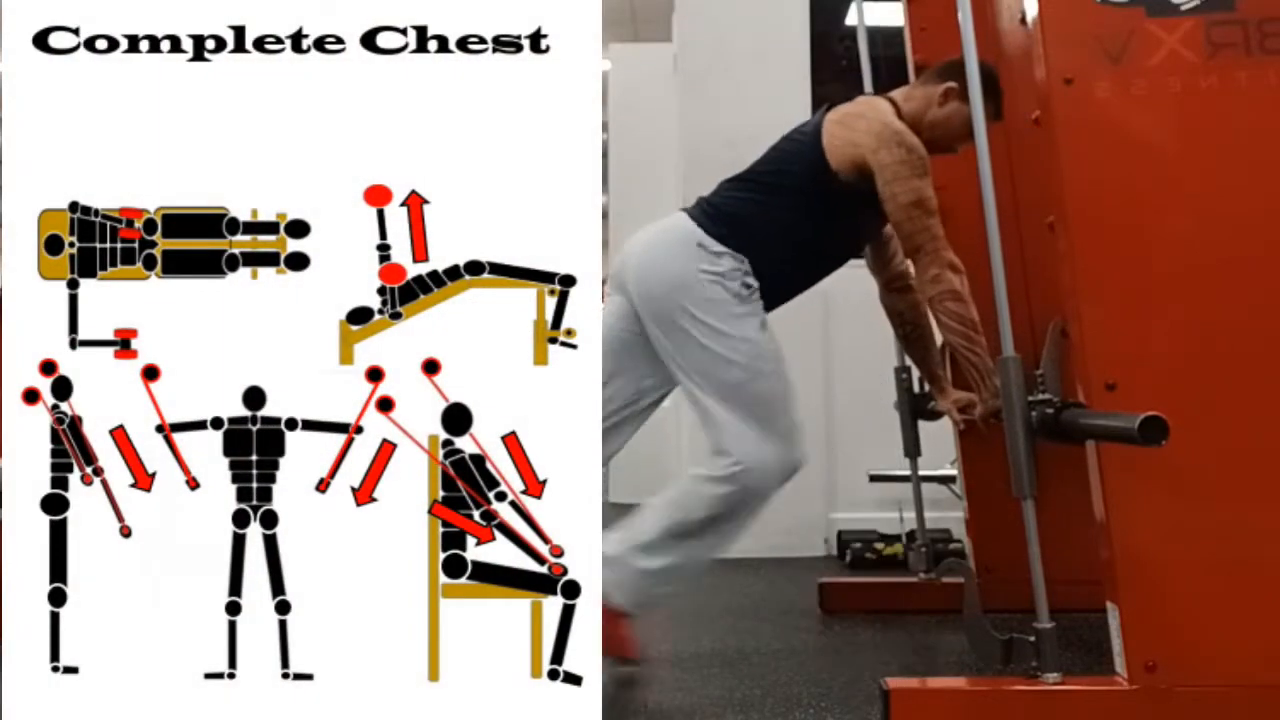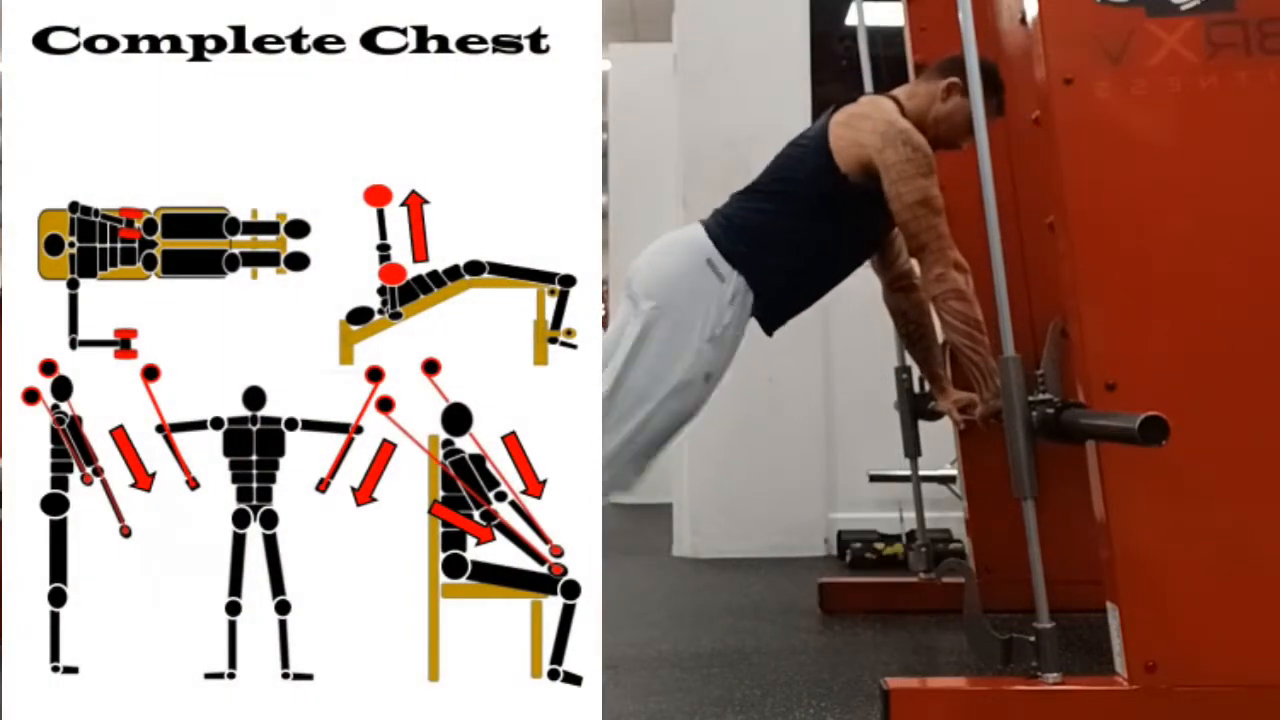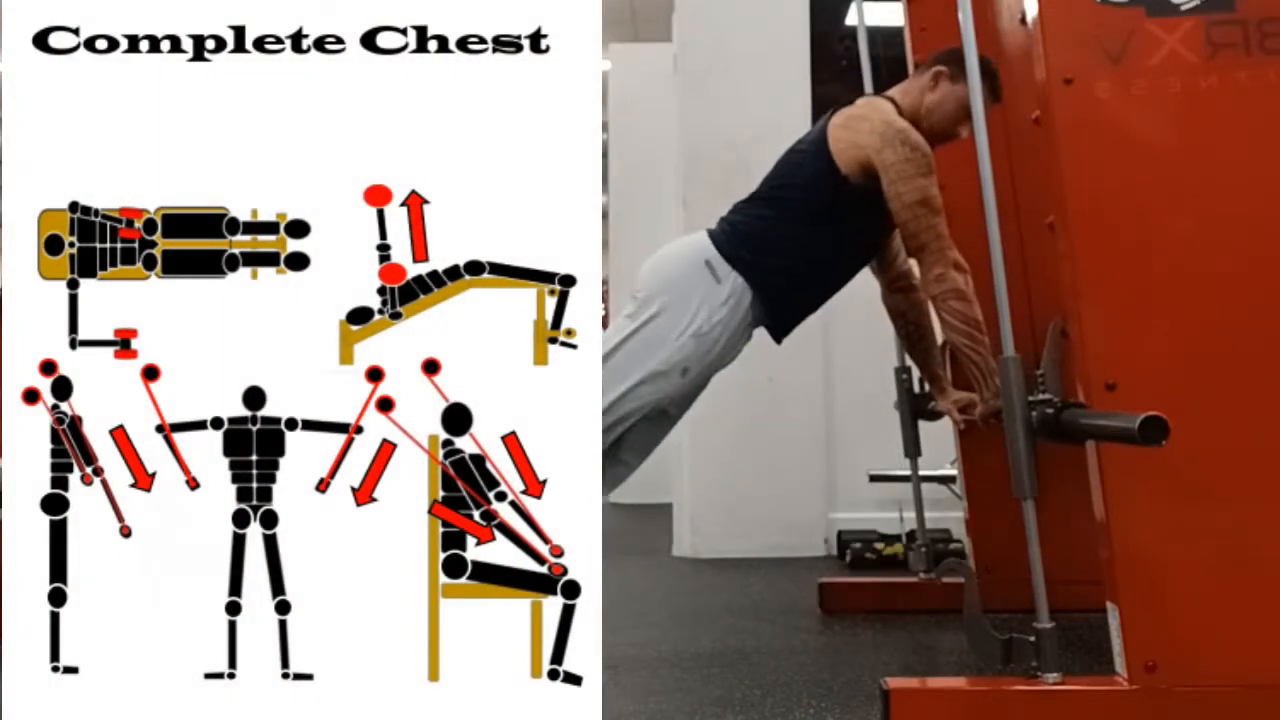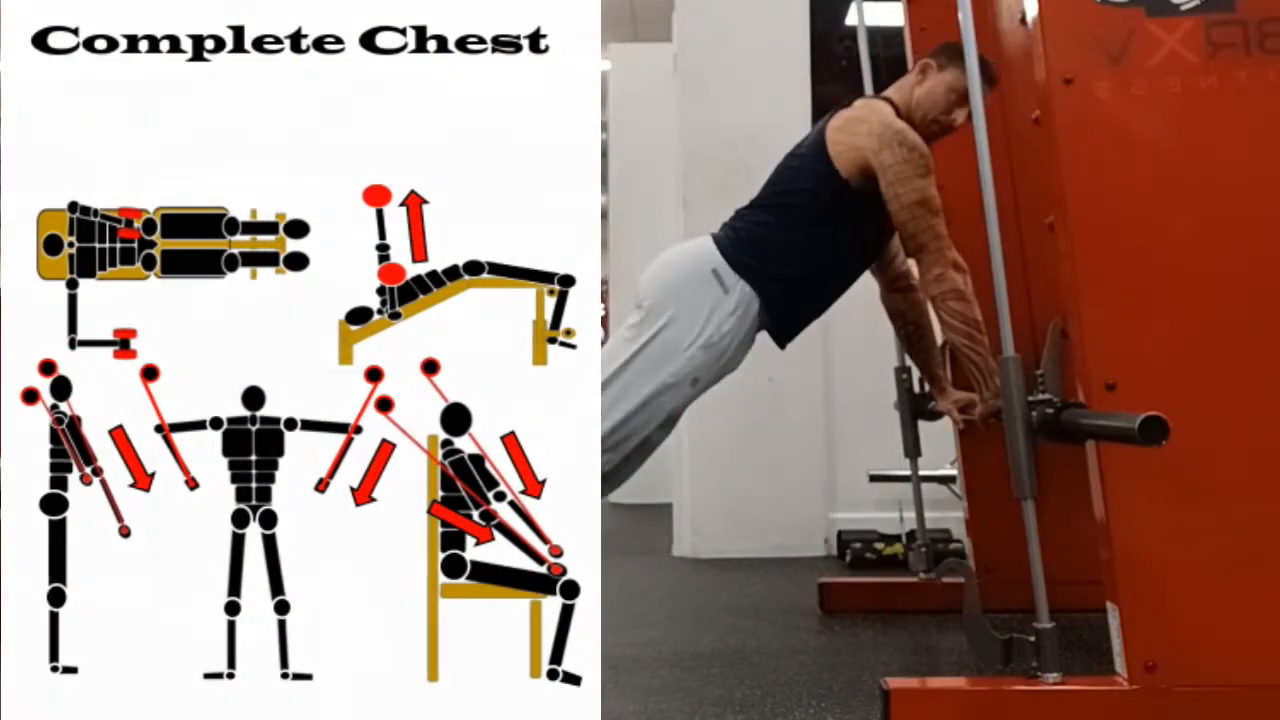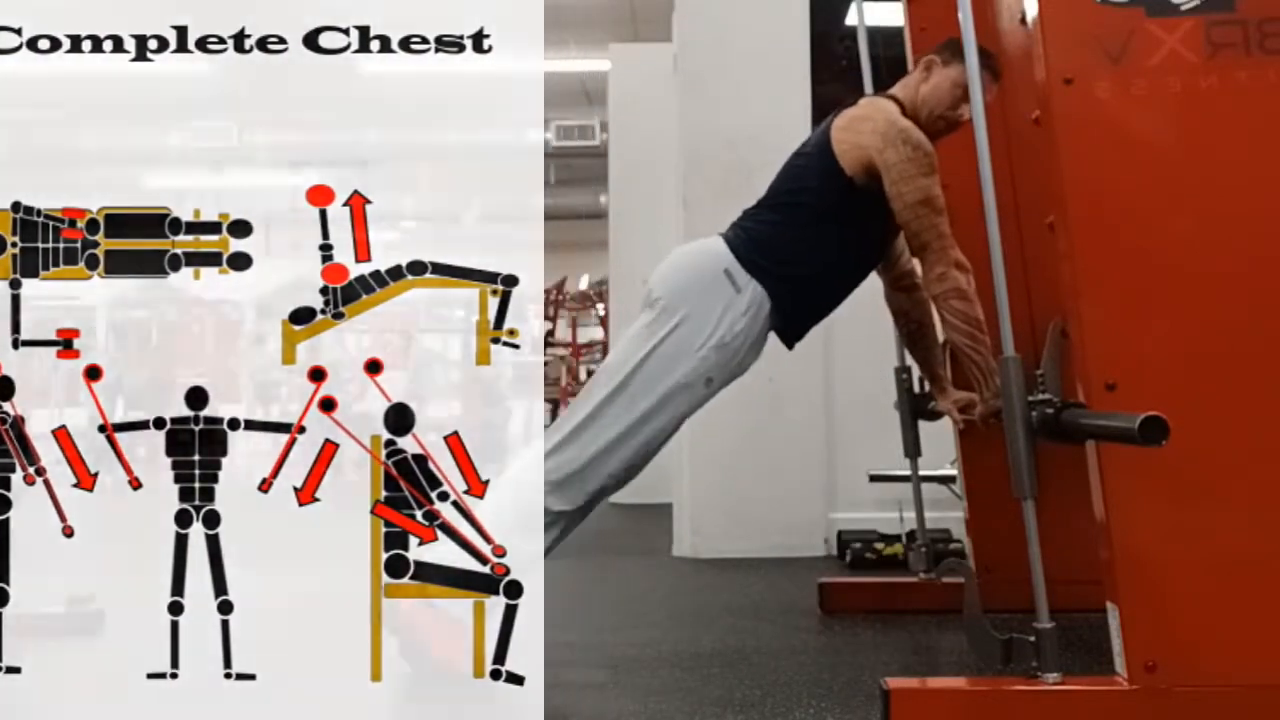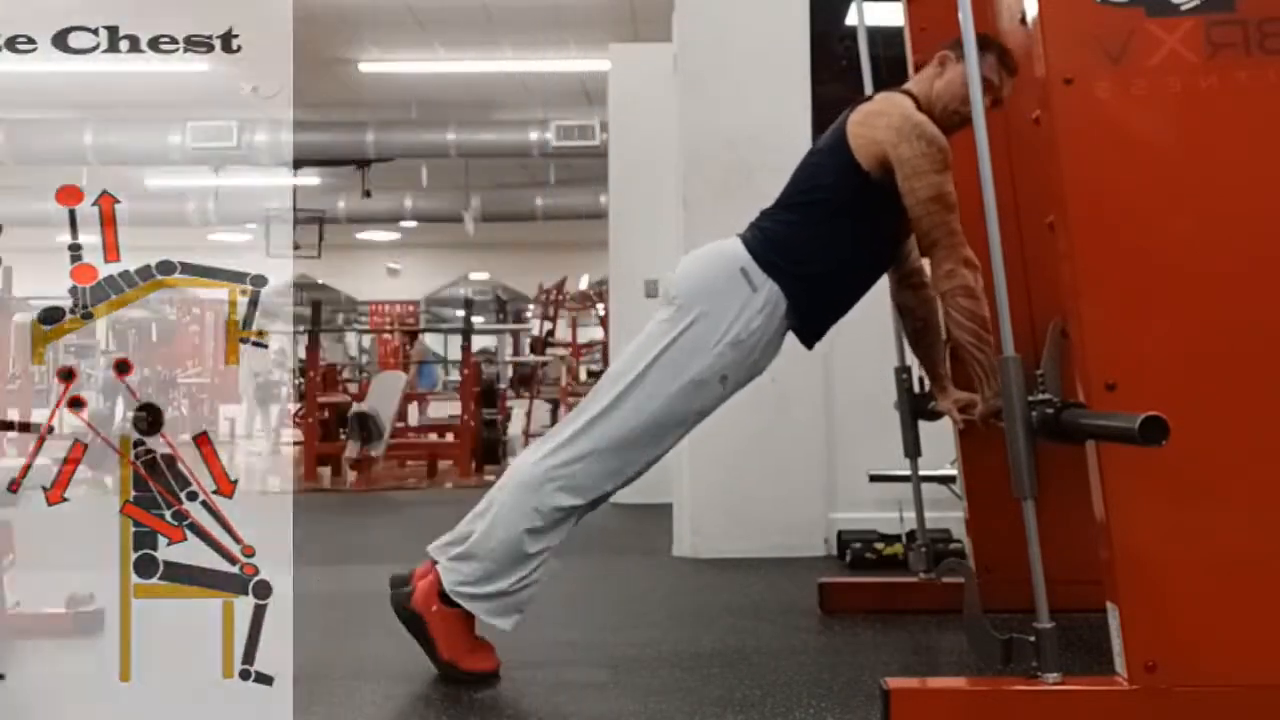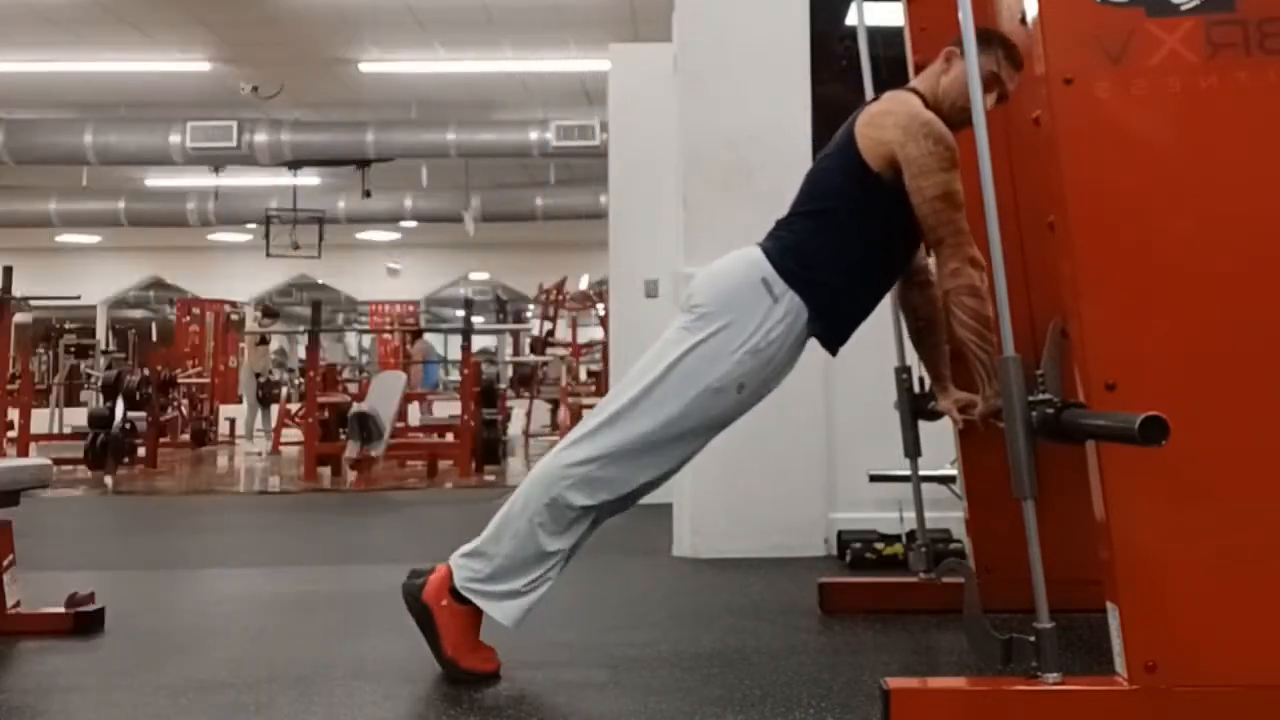
dt=0.2s
person 1, frame 1
left shoulder: (865, 137)
right shoulder: (890, 135)
left elbow: (896, 279)
right elbow: (937, 271)
left wrist: (940, 387)
right wrist: (990, 388)
left hip: (665, 256)
right hip: (701, 269)
left knee: (596, 442)
right knee: (762, 457)
right ankle: (607, 589)
person 1, frame 2
left shoulder: (871, 139)
right shoulder: (895, 137)
left elbow: (901, 283)
right elbow: (943, 270)
left wrist: (941, 388)
right wrist: (994, 392)
left hip: (690, 270)
right hip: (703, 279)
left knee: (610, 434)
right knee: (609, 447)
person 1, frame 3
left shoulder: (872, 143)
right shoulder: (893, 135)
left elbow: (899, 284)
right elbow: (943, 270)
left wrist: (940, 388)
right wrist: (992, 390)
left hip: (713, 283)
right hip: (709, 286)
left knee: (612, 455)
person 1, frame 4
left shoulder: (872, 146)
right shoulder: (890, 135)
left elbow: (900, 285)
right elbow: (941, 271)
left wrist: (940, 389)
right wrist: (993, 390)
left hip: (716, 292)
right hip: (712, 293)
left knee: (609, 452)
right knee: (598, 434)
person 1, frame 5
left shoulder: (874, 142)
right shoulder: (896, 134)
left elbow: (904, 283)
right elbow: (944, 271)
left wrist: (942, 389)
right wrist: (994, 392)
left hip: (725, 291)
right hip: (722, 294)
left knee: (586, 461)
right knee: (580, 458)
person 1, frame 6
left shoulder: (892, 142)
right shoulder: (911, 129)
left elbow: (912, 278)
right elbow: (953, 266)
left wrist: (942, 386)
right wrist: (993, 386)
left hip: (747, 297)
right hip: (740, 294)
left knee: (592, 451)
right knee: (591, 453)
left ankle: (456, 575)
right ankle: (450, 587)
person 1, frame 7
left shoulder: (902, 140)
right shoulder: (916, 127)
left elbow: (918, 278)
right elbow: (961, 265)
left wrist: (944, 386)
right wrist: (996, 387)
left hip: (767, 306)
right hip: (759, 304)
left knee: (617, 456)
right knee: (609, 455)
left ankle: (474, 579)
right ankle: (458, 588)
